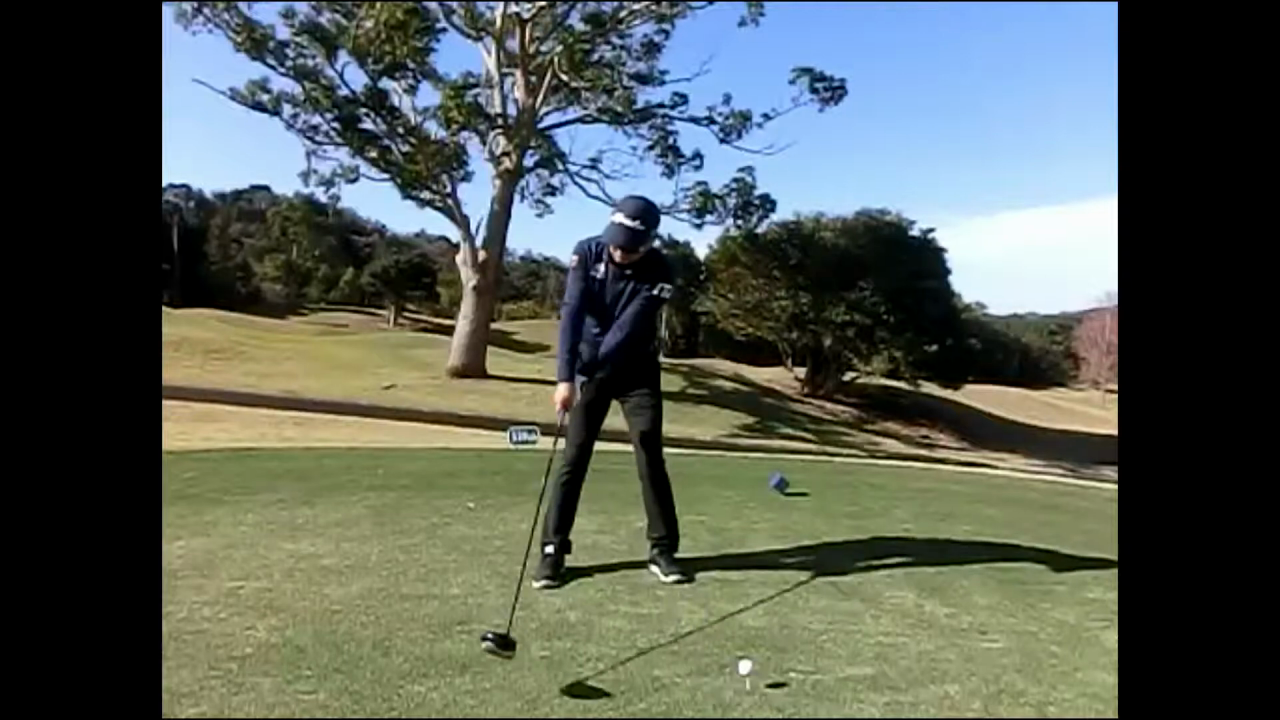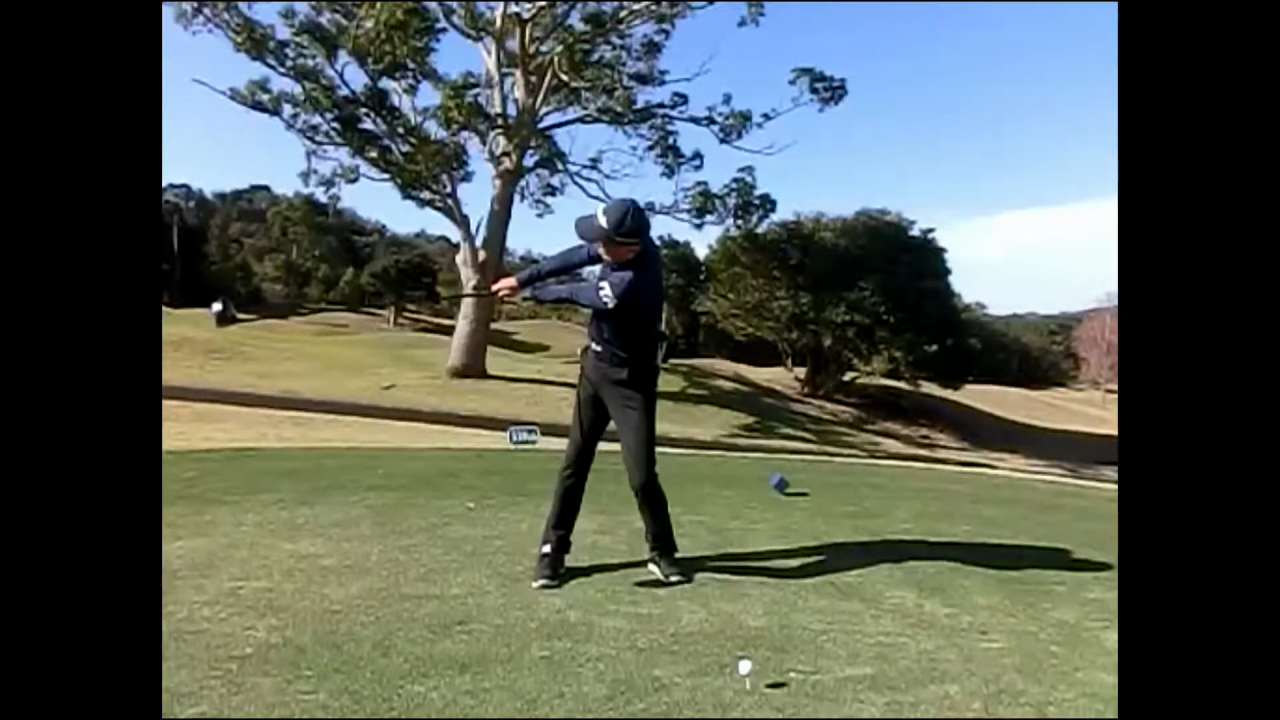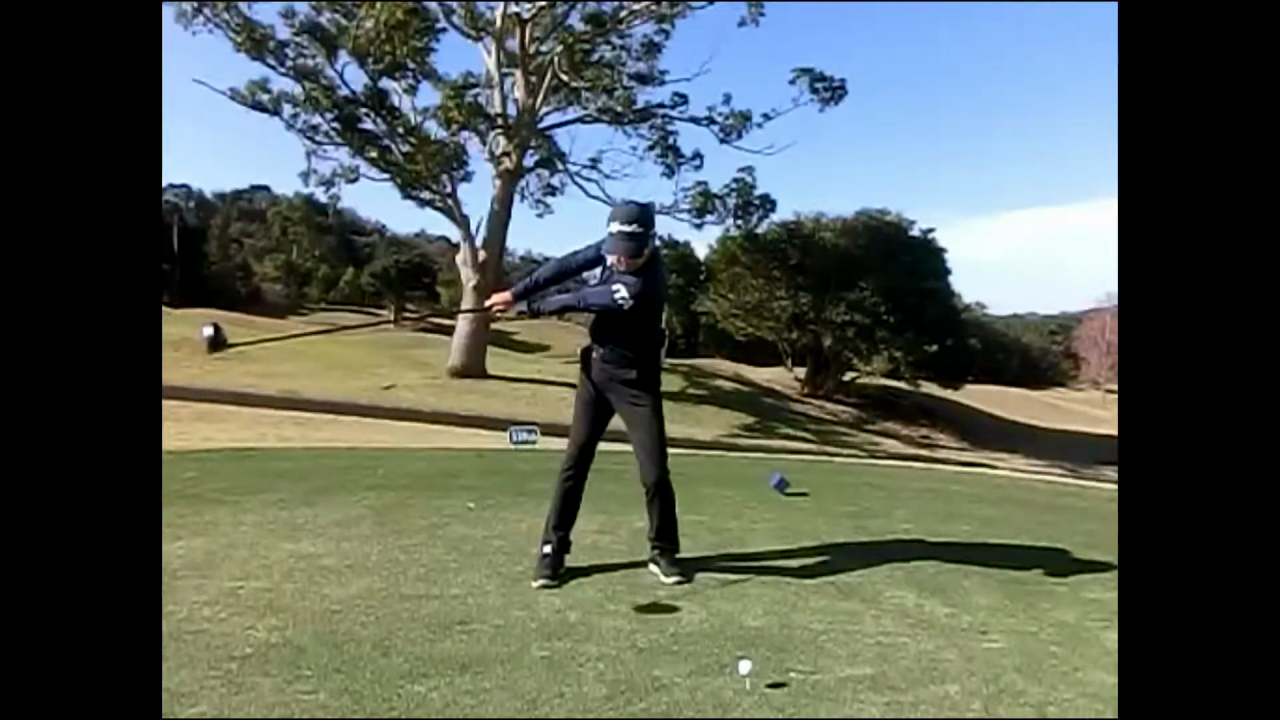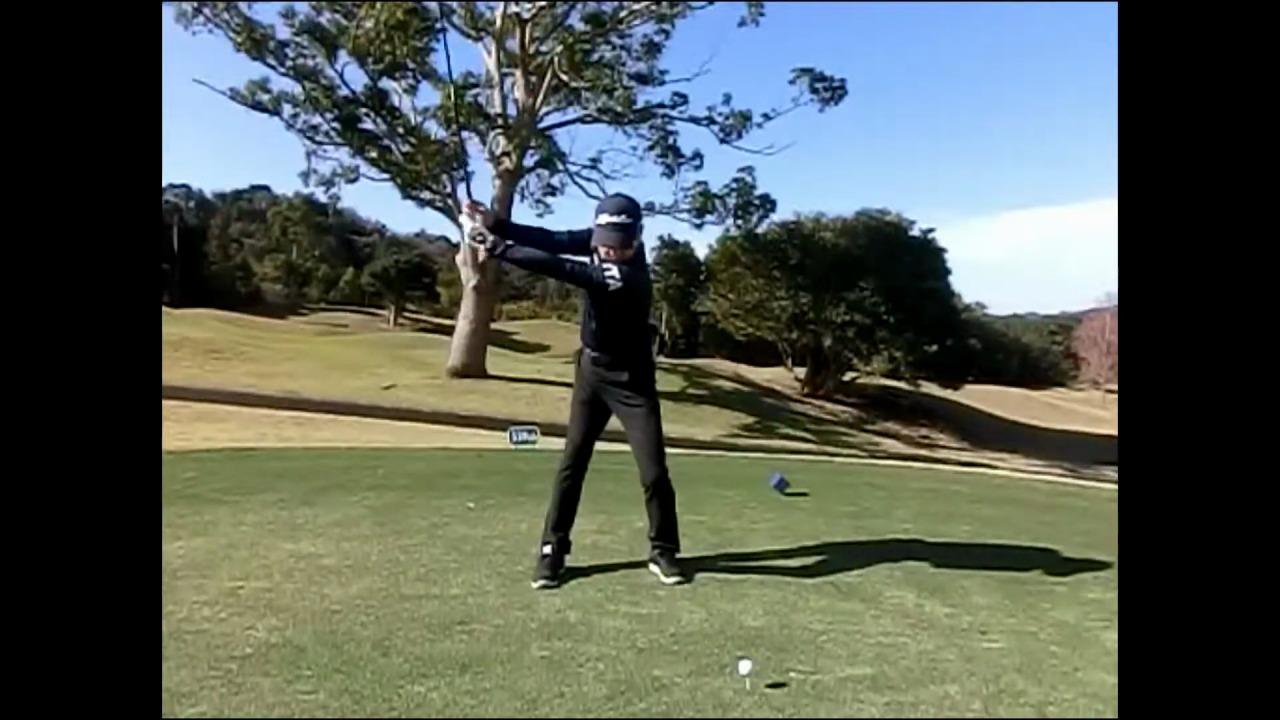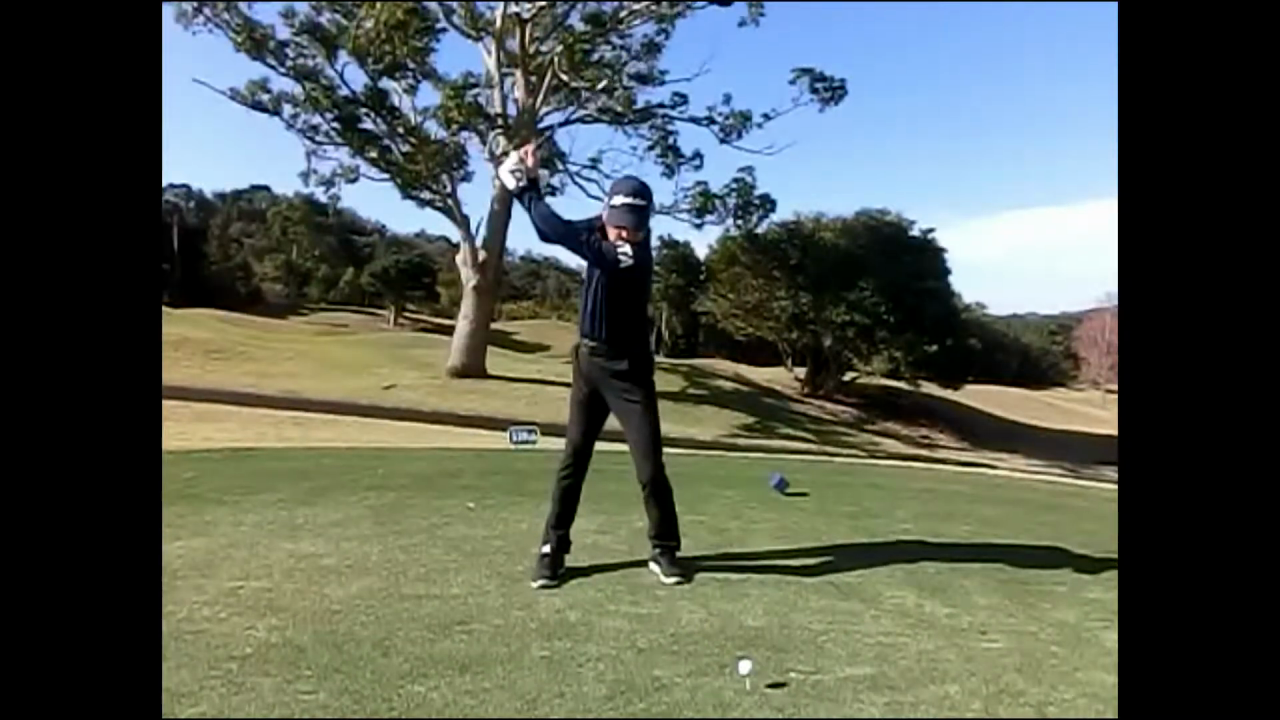
dt=1s
person 1, frame 1
left shoulder: (658, 273)
right shoulder: (586, 252)
left elbow: (625, 330)
right elbow: (572, 314)
left wrist: (584, 376)
right wrist: (565, 375)
left hip: (637, 371)
right hip: (585, 366)
left knee: (651, 462)
right knee: (573, 459)
left ankle: (662, 550)
right ankle: (553, 549)
person 1, frame 2
left shoulder: (630, 285)
right shoulder: (634, 245)
left elbow: (574, 293)
right elbow: (576, 257)
left wrist: (532, 290)
right wrist: (523, 278)
left hip: (629, 378)
right hip: (596, 364)
left knee: (641, 475)
right knee: (575, 461)
left ankle: (662, 552)
right ankle: (553, 548)
person 1, frame 3
left shoulder: (642, 287)
right shoulder: (615, 247)
left elbow: (579, 301)
right elbow: (567, 265)
left wrist: (529, 306)
right wrist: (515, 292)
left hip: (635, 379)
right hip: (596, 367)
left knee: (655, 474)
right knee: (575, 462)
left ankle: (663, 552)
right ankle: (553, 549)
person 1, frame 4
left shoulder: (629, 276)
right shoulder: (600, 239)
left elbow: (559, 268)
right elbow: (551, 241)
left wrist: (496, 245)
right wrist: (495, 224)
left hip: (630, 378)
right hip: (591, 368)
left knee: (654, 471)
right knee: (572, 462)
left ankle: (663, 551)
right ankle: (552, 550)
person 1, frame 5
left shoulder: (632, 256)
right shoulder: (604, 229)
left elbow: (562, 234)
right elbow: (553, 231)
left wrist: (524, 188)
right wrist: (532, 184)
left hip: (628, 369)
right hip: (589, 362)
left knee: (650, 468)
right knee: (573, 460)
left ankle: (664, 550)
right ankle: (553, 549)
